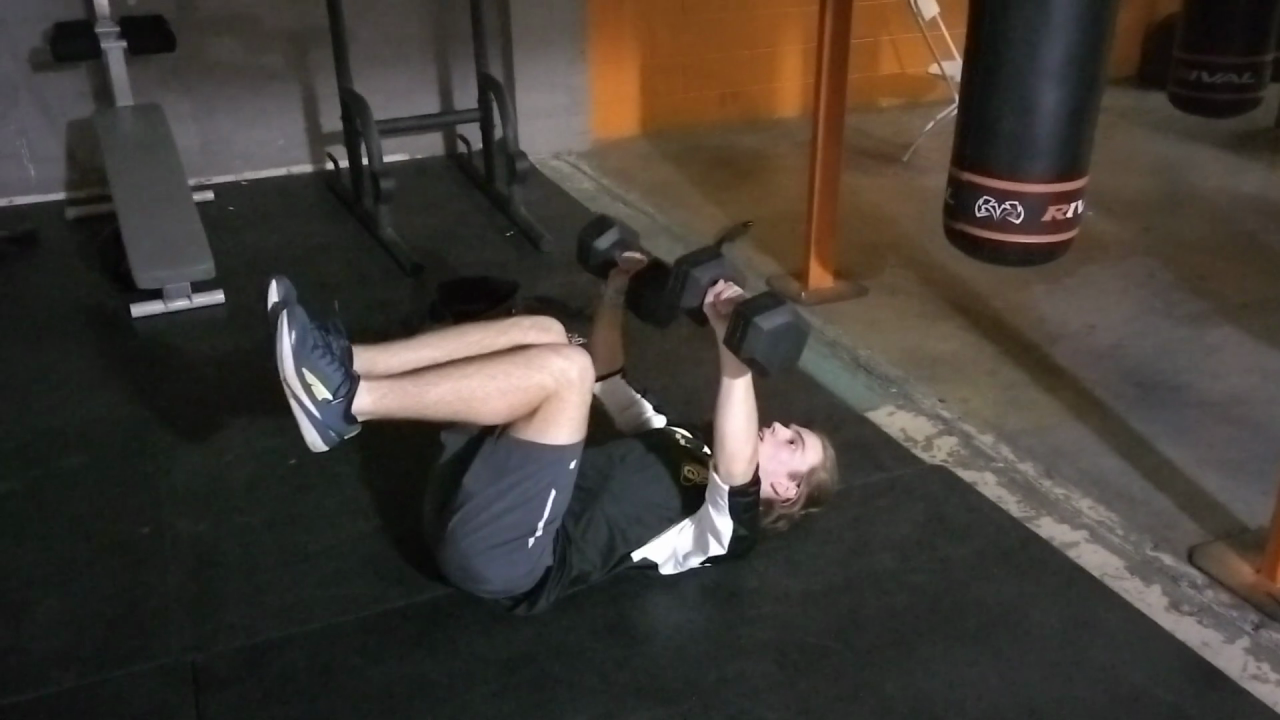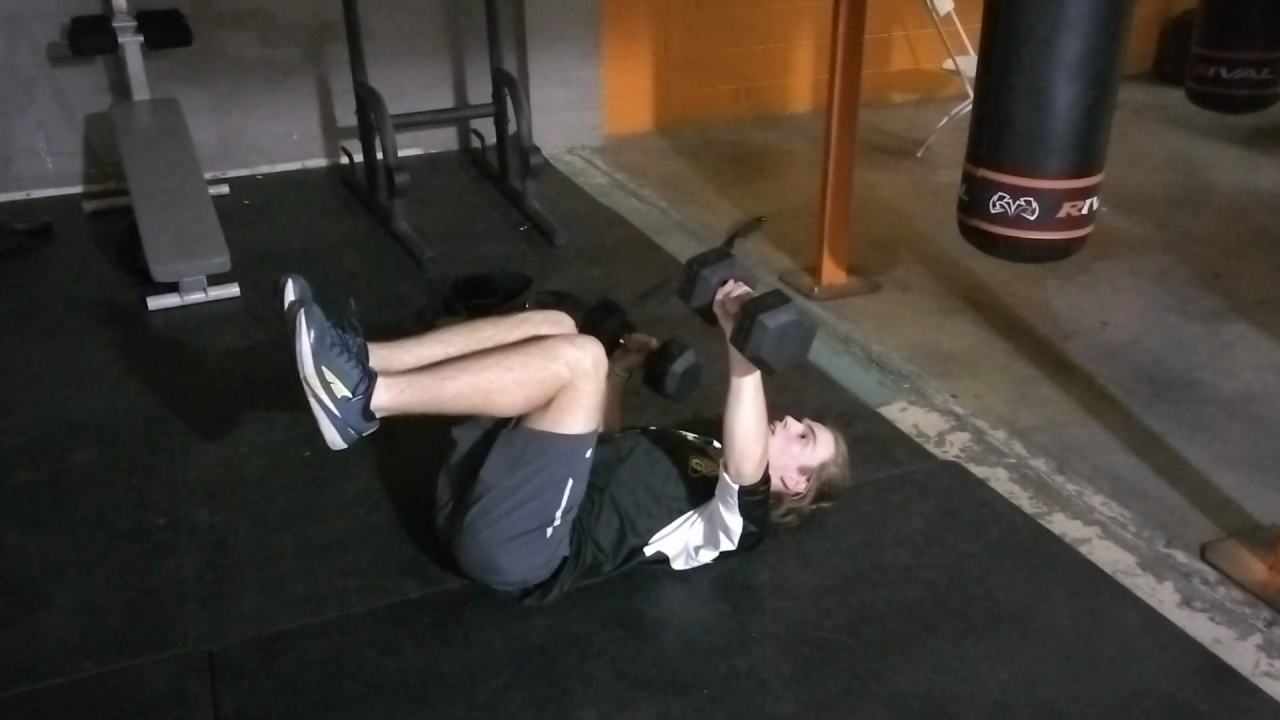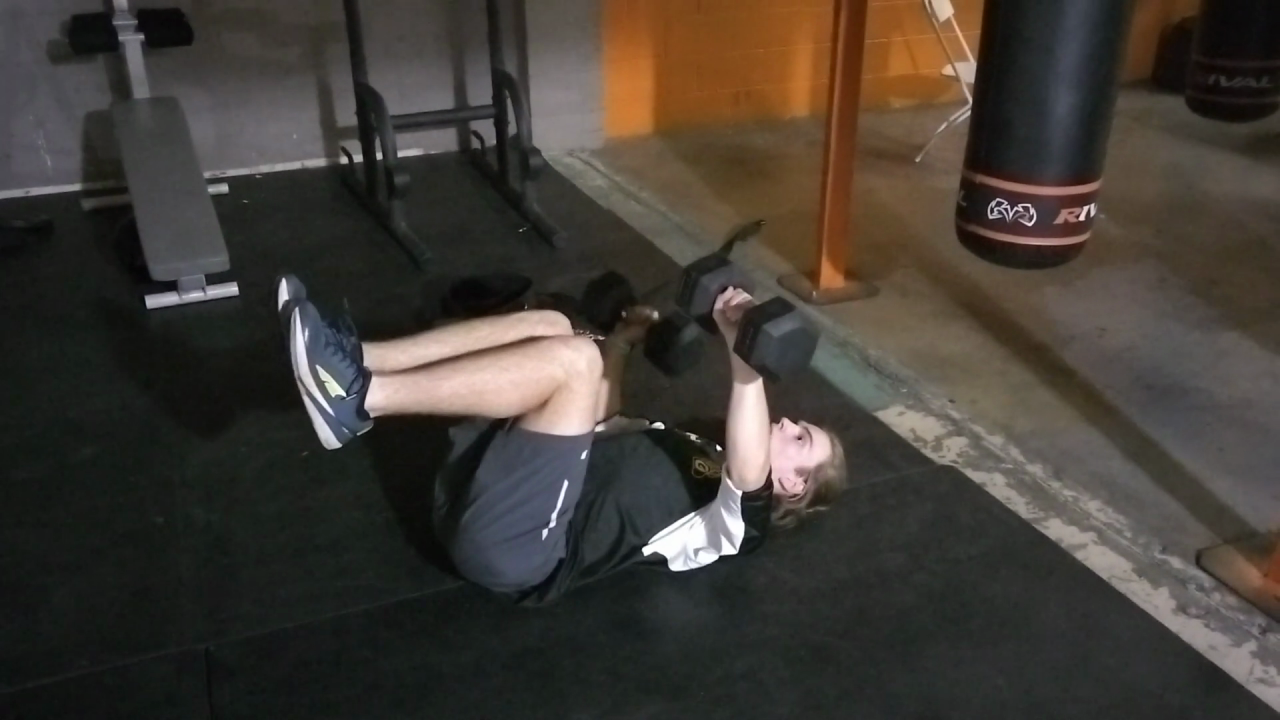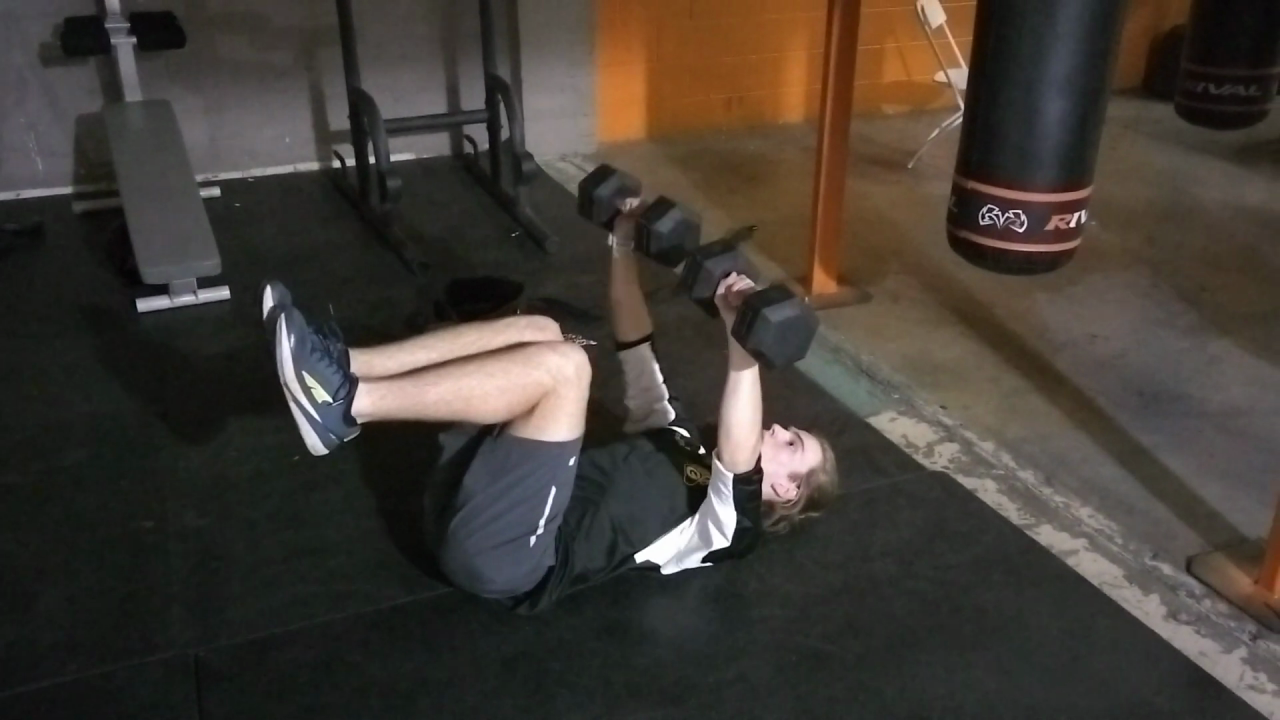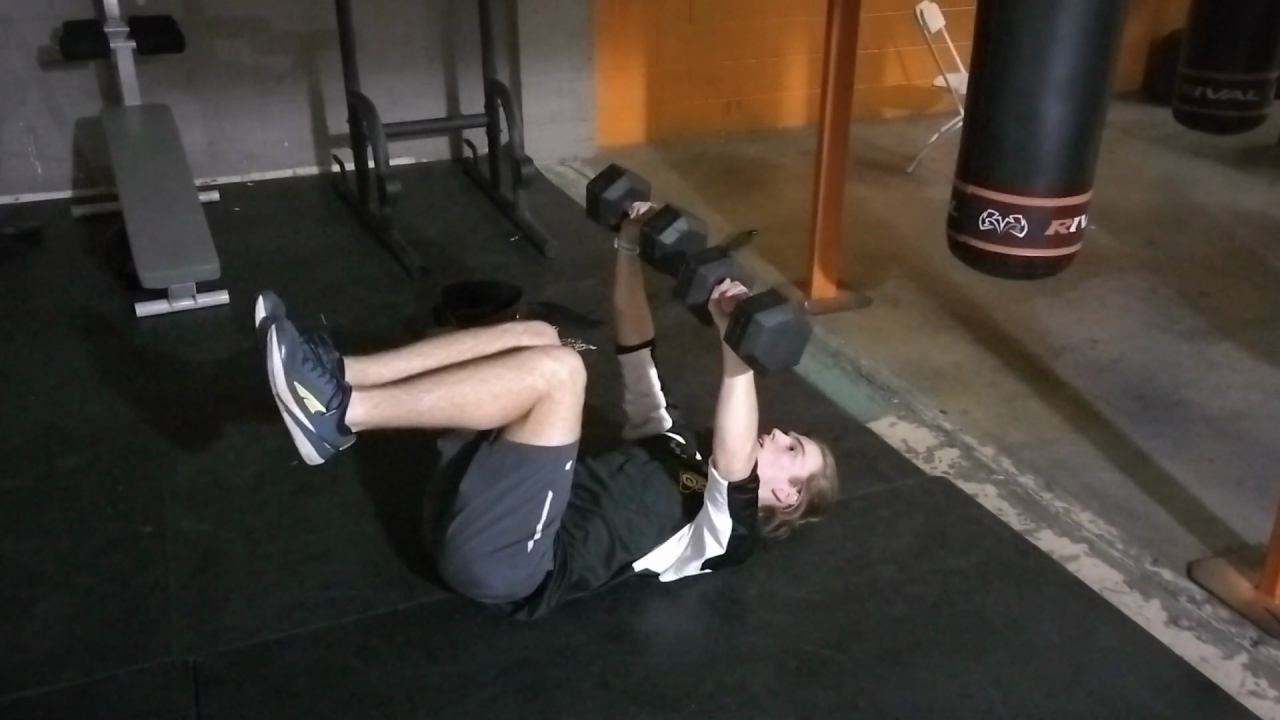
dt=0.5s
person 1, frame 1
left shoulder: (728, 524)
right shoulder: (676, 442)
left elbow: (737, 468)
right elbow: (606, 381)
left wrist: (733, 350)
right wrist: (615, 293)
left hip: (500, 549)
right hip: (467, 497)
left knee: (562, 367)
right knee: (542, 332)
left ankle: (346, 406)
right ankle: (344, 363)
person 1, frame 2
left shoulder: (739, 517)
right shoulder: (696, 450)
left elbow: (745, 467)
right elbow: (599, 435)
left wrist: (743, 350)
right wrist: (620, 370)
left hip: (517, 542)
right hip: (480, 490)
left knee: (578, 357)
right knee: (552, 326)
left ankle: (364, 402)
right ankle: (360, 360)
person 1, frame 3
left shoulder: (737, 520)
right shoulder: (691, 447)
left elbow: (748, 472)
right elbow: (601, 419)
left wrist: (743, 354)
right wrist: (622, 340)
left hip: (511, 541)
right hip: (478, 491)
left knee: (574, 358)
right knee: (548, 325)
left ankle: (358, 400)
right ankle: (355, 359)
person 1, frame 4
left shoulder: (728, 522)
right shoulder: (678, 436)
left elbow: (738, 458)
right elbow: (633, 347)
left wrist: (742, 341)
right wrist: (622, 248)
left hip: (502, 549)
right hip: (475, 490)
left knee: (562, 364)
right knee: (538, 330)
left ankle: (344, 405)
right ankle: (342, 363)
person 1, frame 5
left shoulder: (729, 532)
right shoulder: (675, 440)
left elbow: (734, 465)
right elbow: (636, 348)
left wrist: (738, 345)
right wrist: (630, 249)
left hip: (501, 554)
right hip: (474, 503)
left knee: (557, 369)
right knee: (535, 336)
left ankle: (339, 416)
right ankle: (337, 374)
